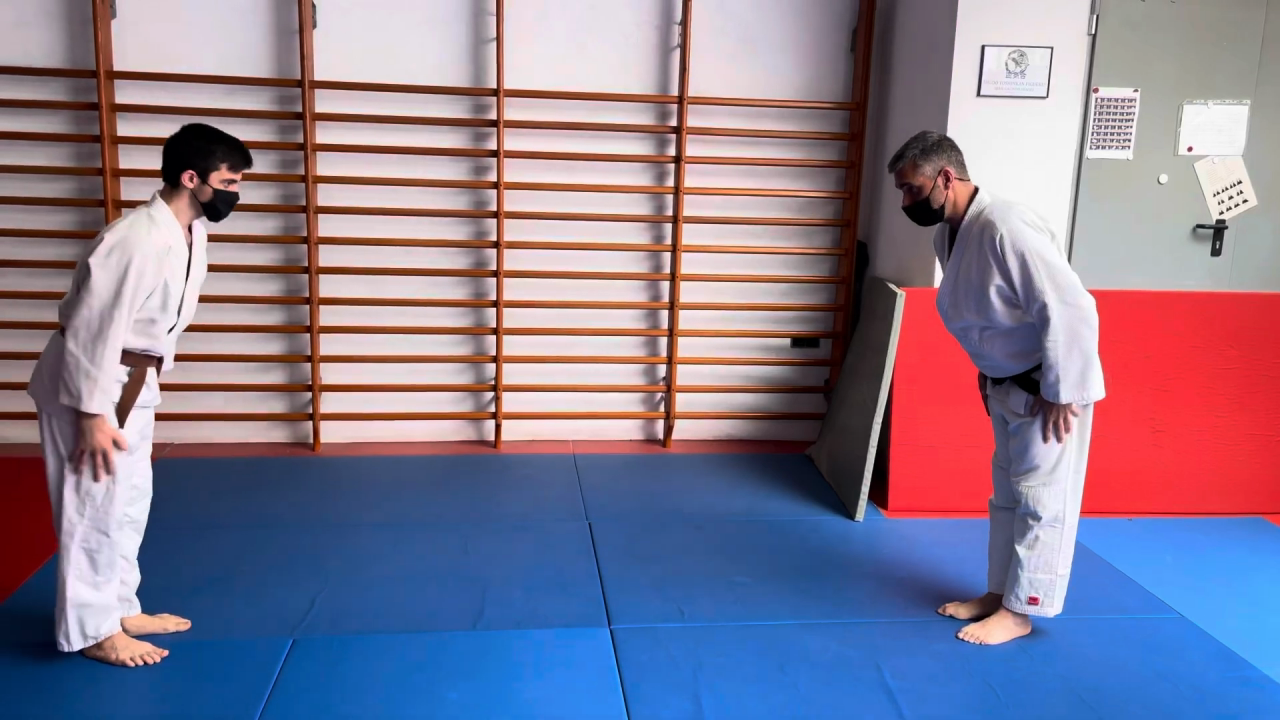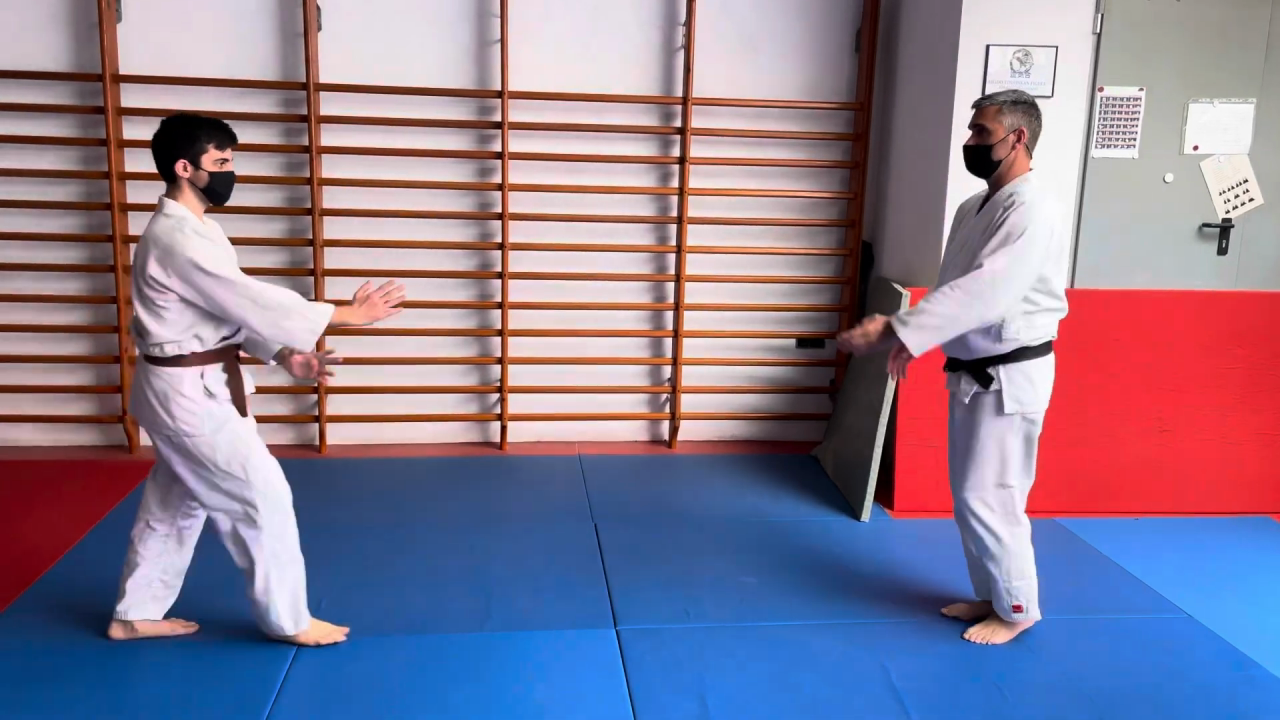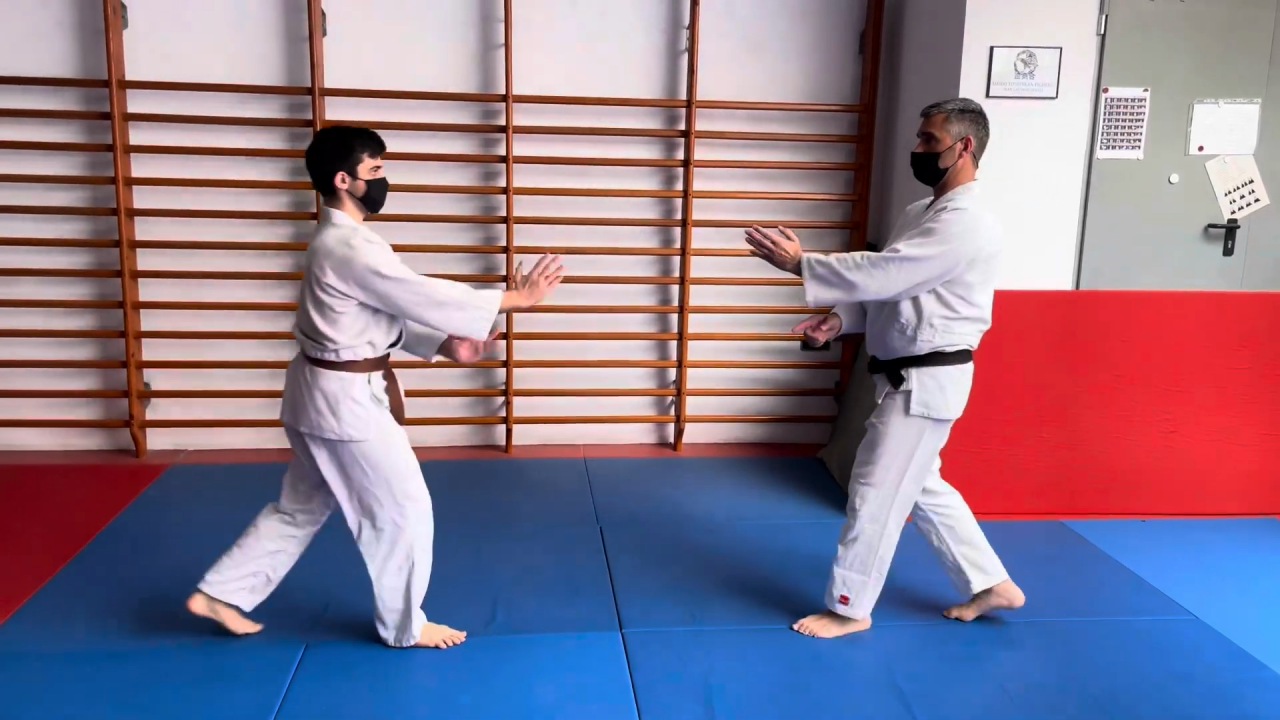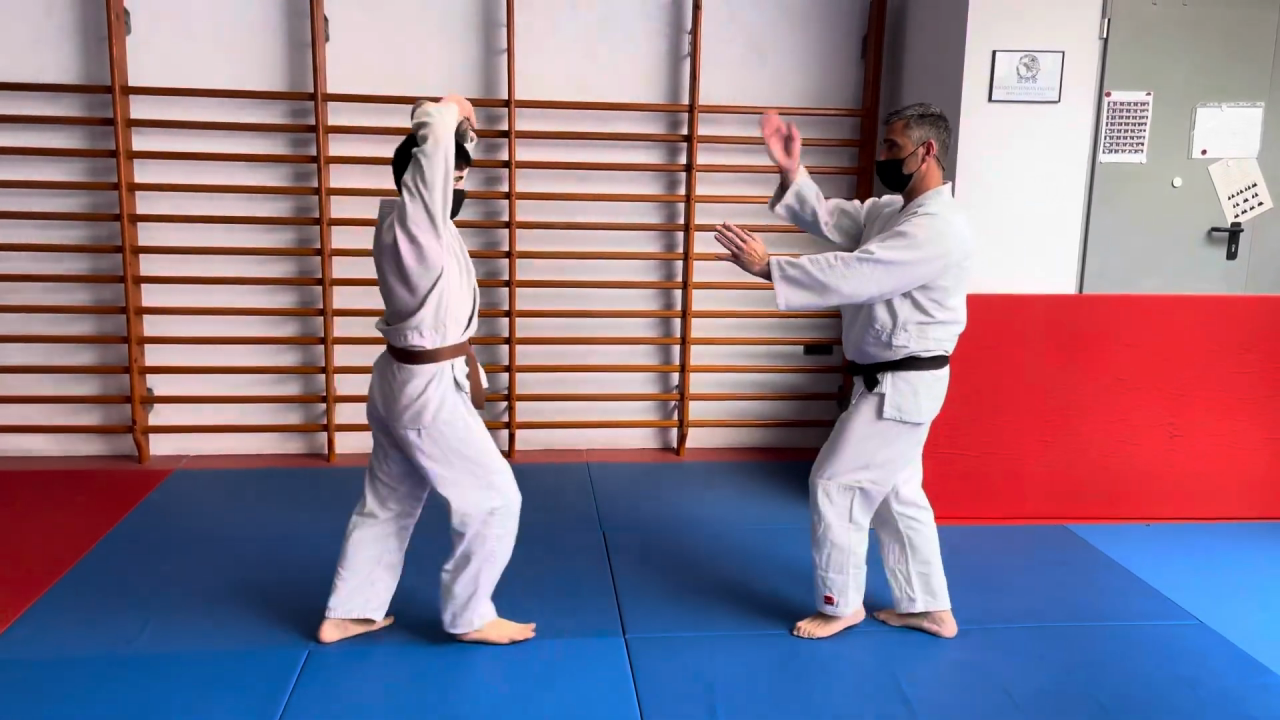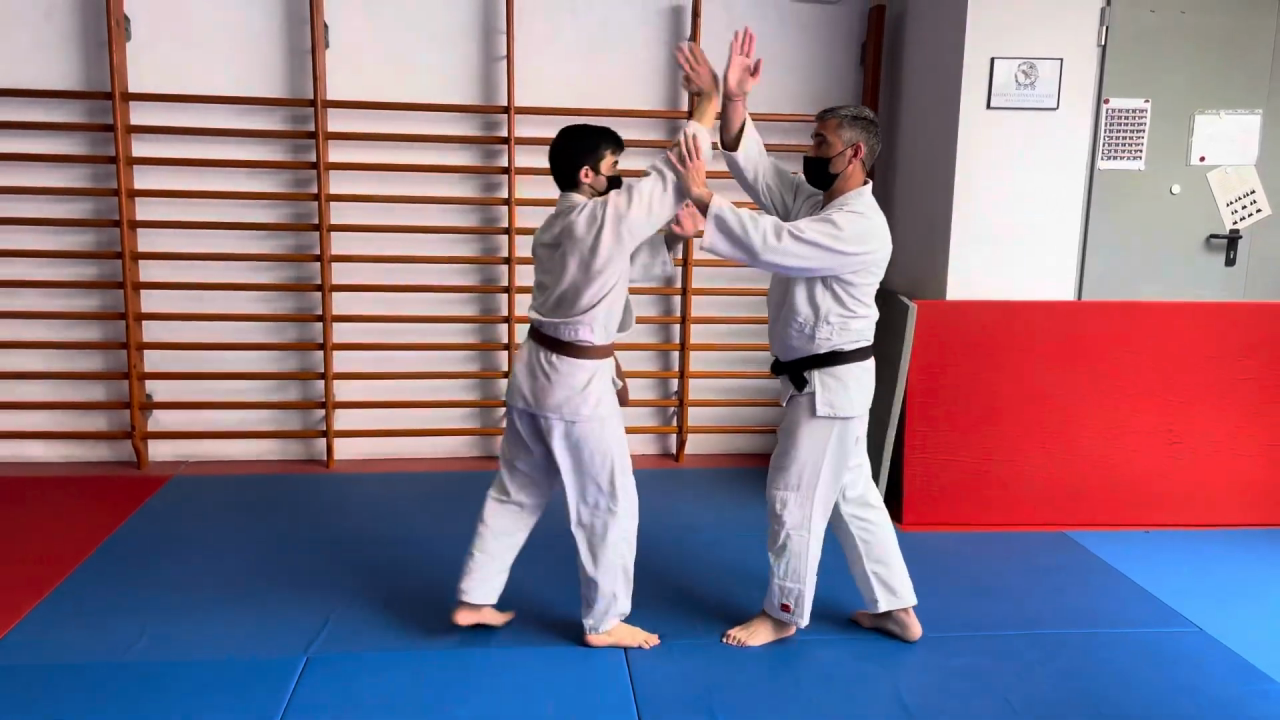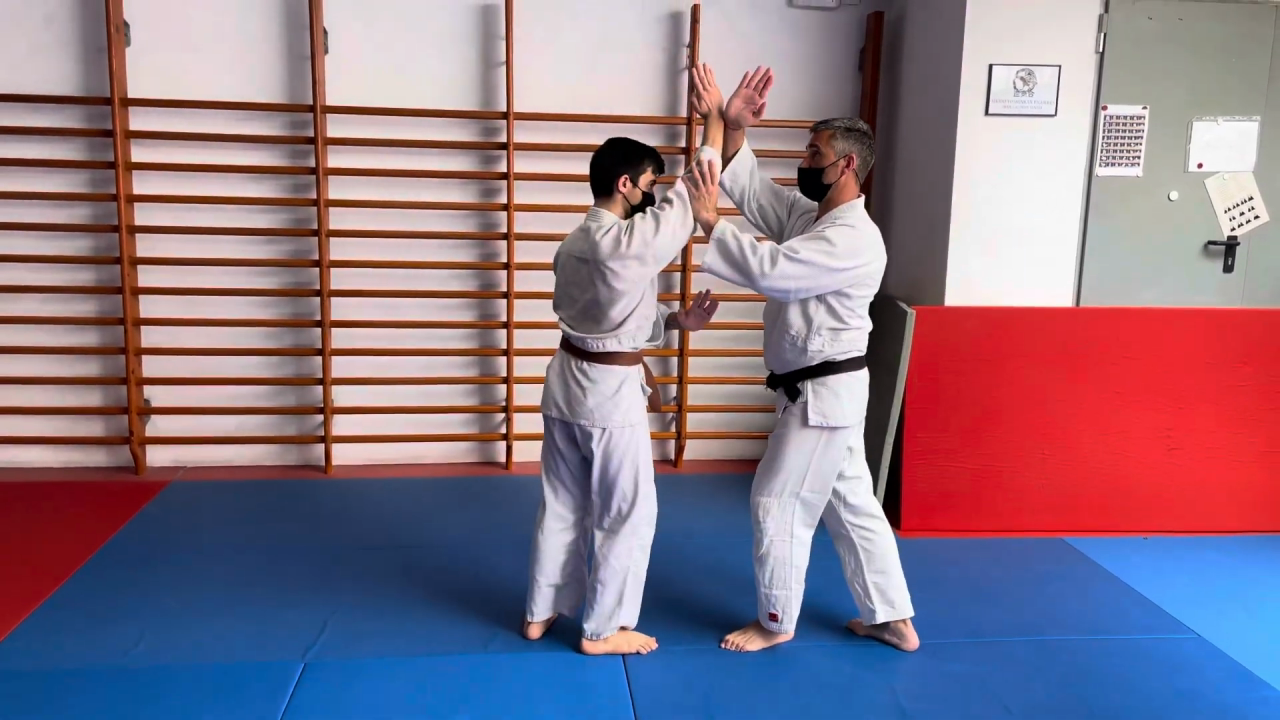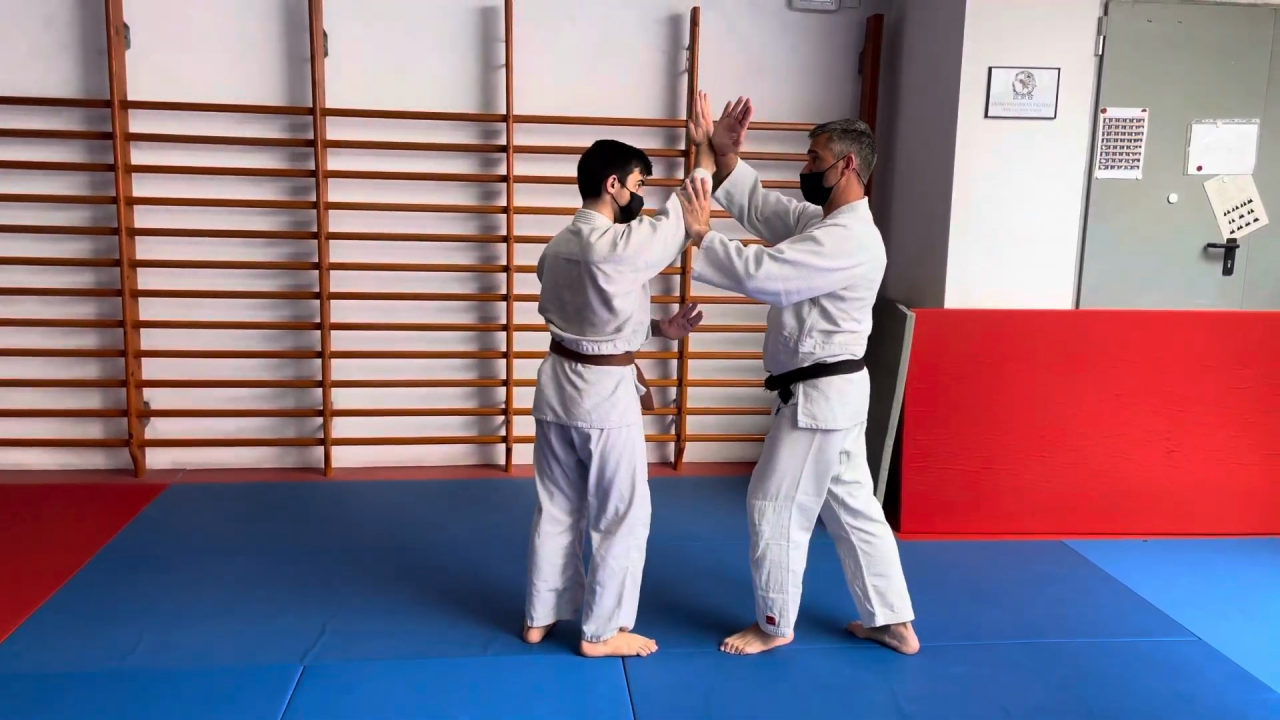
dt=0.5s
person 1, frame 1
left shoulder: (1007, 229)
right shoulder: (947, 234)
left elbow: (1070, 311)
left wrist: (1062, 394)
right wrist: (991, 373)
left hip: (1051, 385)
right hip: (1011, 383)
left knee: (1044, 498)
right knee: (1009, 492)
left ankle: (1019, 610)
right ankle: (998, 592)
person 1, frame 2
left shoulder: (1033, 213)
right shoulder: (975, 208)
left elbow: (982, 292)
left wrist: (898, 331)
right wrist: (903, 332)
left hip: (1009, 379)
right hip: (973, 374)
left knee: (985, 496)
right knee: (971, 492)
left ankle: (1016, 608)
right ankle: (993, 596)
person 1, frame 3
left shoulder: (966, 224)
right shoulder: (922, 212)
left elbow: (884, 272)
right elbow: (889, 281)
left wrist: (800, 263)
right wrist: (839, 319)
left hip: (924, 380)
right hip: (909, 375)
left knee: (874, 492)
right knee: (922, 486)
left ankle: (848, 609)
right ankle: (990, 585)
person 1, frame 4
left shoulder: (939, 230)
right shoulder: (887, 211)
left elbow: (853, 274)
right elbow: (826, 218)
left wrist: (769, 266)
right wrist: (791, 170)
left hip: (902, 384)
right hip: (887, 380)
left knee: (835, 484)
right knee: (898, 495)
left ankle: (839, 604)
right ankle: (929, 606)
person 1, frame 5
left shoulder: (860, 226)
right shoulder: (812, 200)
left elbow: (772, 245)
right elbow: (752, 166)
left wrist: (704, 200)
right wrist: (733, 98)
left hip: (831, 382)
right hip: (824, 378)
left knee: (797, 498)
right knee: (852, 495)
left ankle: (784, 614)
right ankle: (895, 608)
person 1, frame 6
left shoulder: (855, 238)
right shoulder: (805, 214)
left elbow: (771, 270)
right elbow: (748, 186)
left wrist: (710, 223)
right wrist: (733, 128)
left hip: (823, 393)
right hip: (821, 389)
left knee: (778, 504)
right knee: (851, 504)
left ankle: (776, 621)
right ankle: (892, 618)
person 1, frame 7
left shoulder: (848, 238)
right shoulder: (821, 221)
left elbow: (763, 275)
right elbow: (757, 204)
left wrist: (702, 234)
right wrist: (722, 153)
left hip: (819, 395)
right hip: (835, 390)
left knee: (777, 508)
right knee: (853, 505)
left ankle: (774, 624)
right ankle: (893, 621)
person 2, frame 1
left shoulder: (191, 234)
right shoulder: (137, 239)
right elbow: (95, 331)
left wrist: (145, 391)
right wrist: (95, 415)
left hip: (128, 380)
right hip: (90, 384)
left knee: (126, 500)
right knee: (97, 505)
left ankle: (119, 610)
right ankle: (93, 630)
person 2, frame 2
left shoulder: (193, 226)
right shoulder: (175, 238)
left elbow: (237, 307)
right elbow: (248, 300)
left wrist: (285, 353)
right wrist: (343, 316)
left hip: (193, 385)
right hip: (189, 392)
left knee: (171, 507)
right knee: (263, 494)
left ankle: (135, 615)
right ankle: (287, 617)
person 2, frame 3
left shoulder: (339, 237)
right shoulder: (349, 248)
left elbow: (393, 310)
right elbow: (420, 295)
left wrist: (447, 343)
right wrist: (513, 298)
left hip: (323, 389)
right hip: (345, 397)
left knee: (302, 508)
right knee: (403, 509)
left ankle: (220, 591)
right ankle: (402, 624)
person 2, frame 4
left shoulder: (403, 221)
right shoulder: (412, 218)
left elbow: (446, 136)
right elbow: (431, 146)
left wrist: (454, 117)
right wrist: (440, 115)
left hip: (404, 382)
right hip: (431, 391)
left knee: (386, 504)
right knee: (495, 499)
left ankle: (346, 612)
right ankle: (468, 615)
person 2, frame 5
left shoulder: (552, 226)
right shoulder: (606, 219)
right elbow: (670, 172)
left wrist: (671, 229)
right wrist: (708, 99)
left hip: (534, 373)
right hip: (581, 383)
left knee: (515, 497)
right knee: (608, 506)
left ankle: (475, 599)
right ankle: (603, 622)
person 2, frame 6
left shoulder: (573, 245)
right shoulder: (632, 242)
right elbow: (693, 195)
left wrist: (678, 321)
right wrist: (716, 123)
left hip: (567, 383)
right hip: (611, 393)
left knee: (562, 507)
right knee: (627, 514)
left ankle: (540, 613)
right ankle: (603, 629)
person 2, frame 7
left shoulder: (558, 246)
right shoulder: (620, 246)
right elbow: (680, 219)
left wrist: (656, 328)
left hip: (557, 383)
right hip: (605, 394)
left knee: (556, 509)
right knee: (621, 516)
left ankle: (540, 617)
right ankle: (601, 631)
